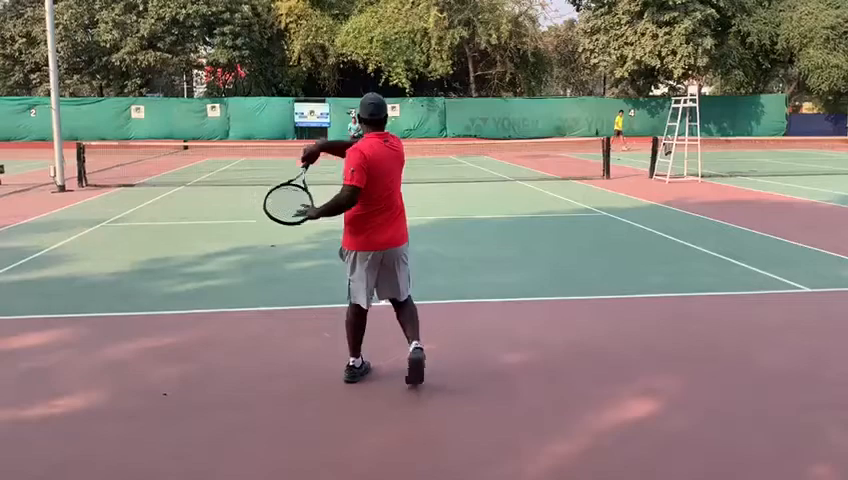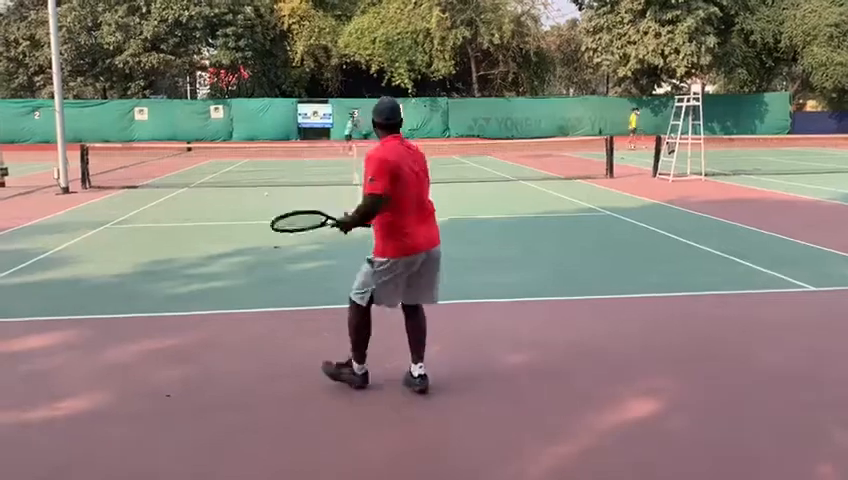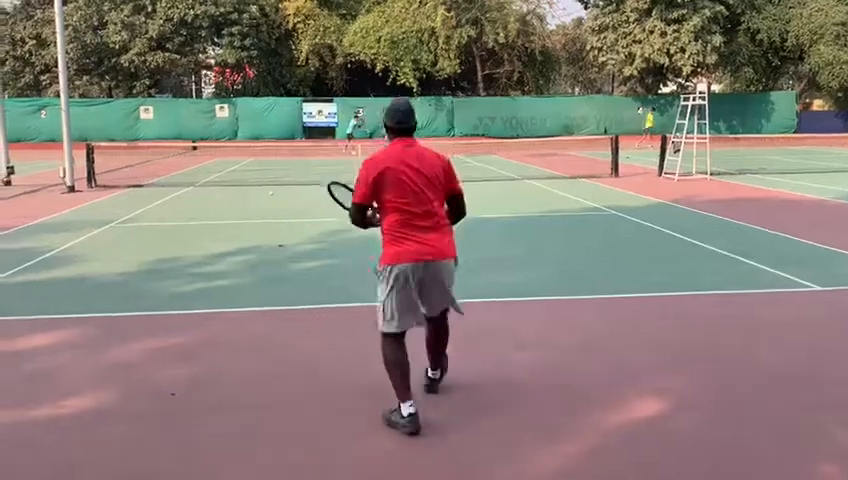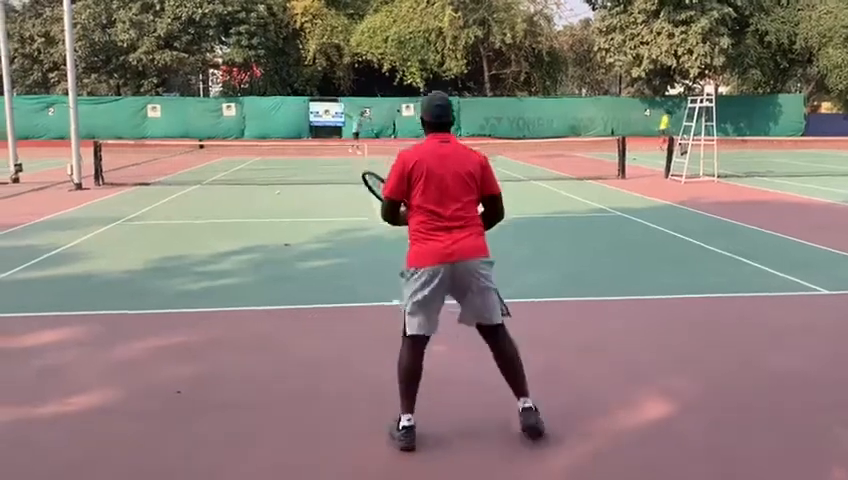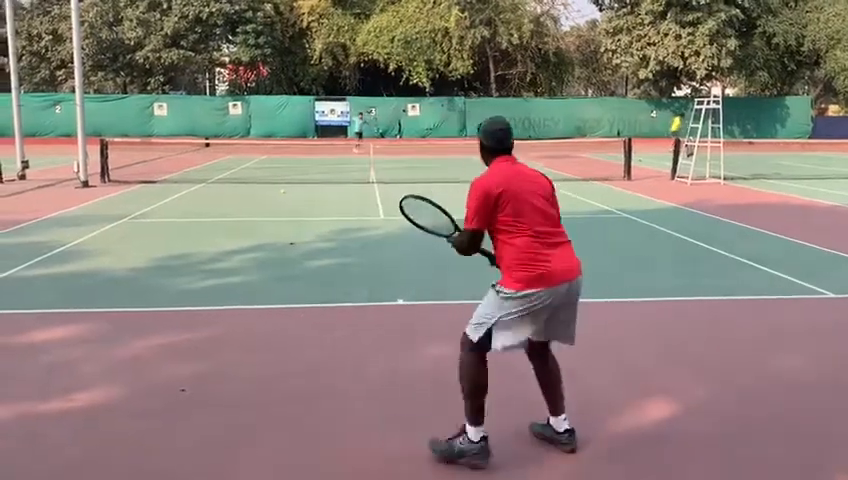
dt=0.4s
person 1, frame 1
left shoulder: (359, 153)
right shoulder: (395, 145)
left elbow: (348, 198)
left wrist: (316, 212)
right wrist: (321, 146)
left hip: (362, 243)
right hip: (395, 240)
left knee: (358, 303)
right knee: (402, 299)
left ankle: (354, 363)
right ankle: (416, 347)
person 1, frame 2
left shoulder: (378, 156)
right shoulder: (417, 153)
left elbow: (372, 205)
left wrist: (350, 221)
right wrist: (364, 217)
left hip: (396, 250)
right hip: (429, 244)
left knee: (359, 304)
right knee: (413, 306)
left ankle: (357, 369)
right ankle: (418, 372)
person 1, frame 3
left shoulder: (374, 163)
right shoulder: (439, 160)
left elbow: (357, 218)
right elbow: (458, 211)
left hip: (400, 259)
right hip: (441, 254)
left knee: (392, 335)
right knee: (438, 315)
left ankle: (407, 411)
right ankle: (434, 375)
person 1, frame 4
left shoulder: (408, 157)
right shoulder: (477, 159)
left elbow: (389, 214)
right elbow: (496, 213)
left hip: (427, 260)
right hip: (472, 257)
left knee: (414, 340)
right knee: (494, 332)
left ankle: (405, 424)
right ankle: (527, 409)
person 1, frame 5
left shoulder: (484, 183)
right shoulder: (541, 178)
left elbow: (468, 246)
left wrist: (457, 239)
left hip: (528, 283)
right hip: (569, 275)
left knee: (471, 347)
right knee: (538, 345)
left ankle: (473, 438)
right ankle: (561, 427)
